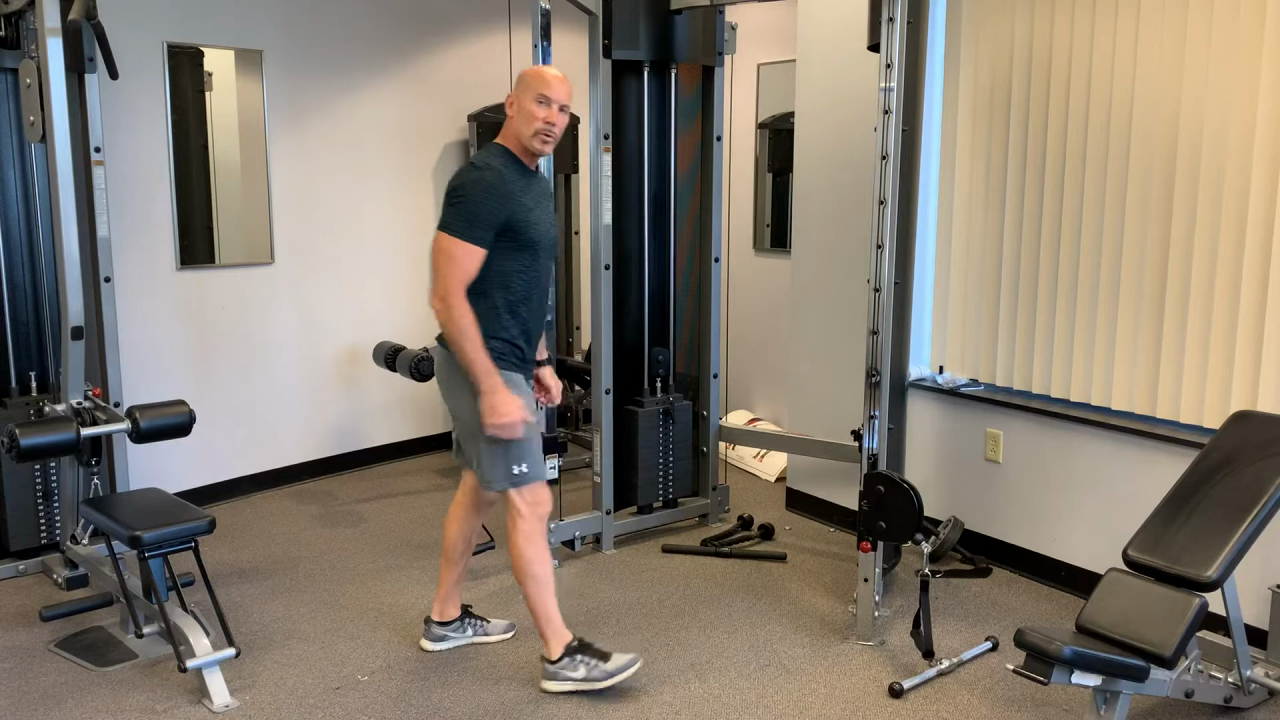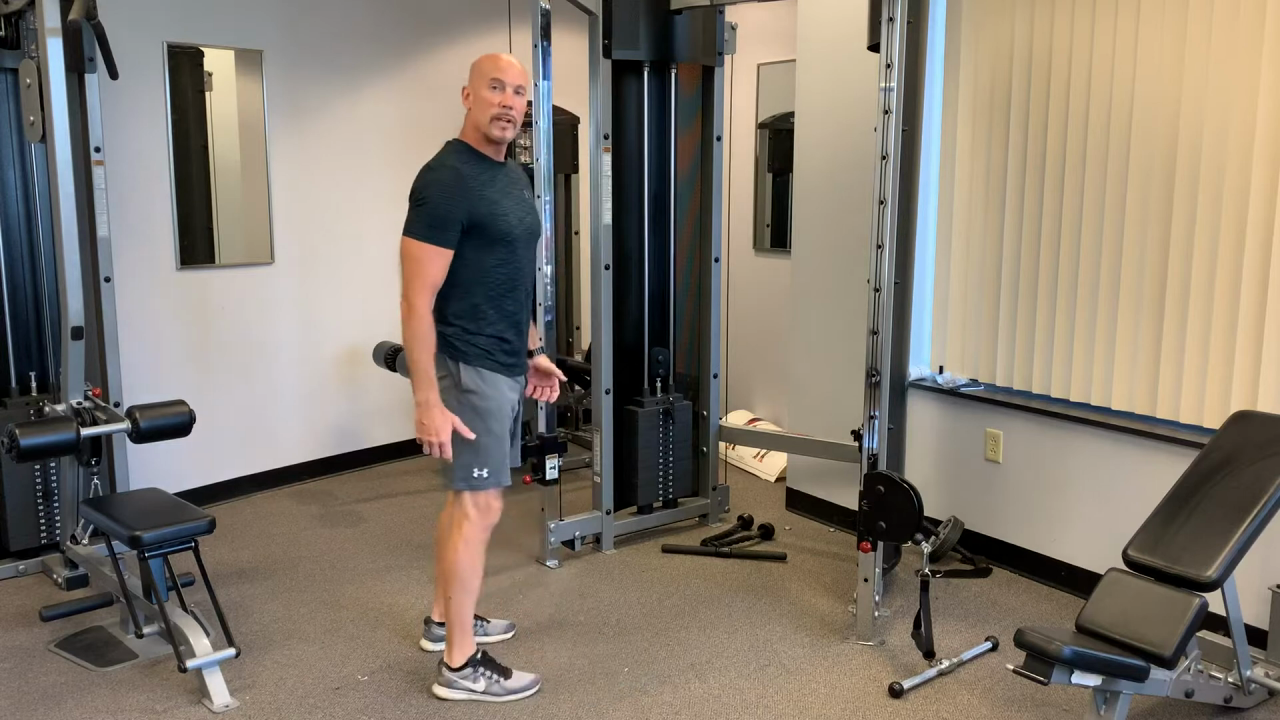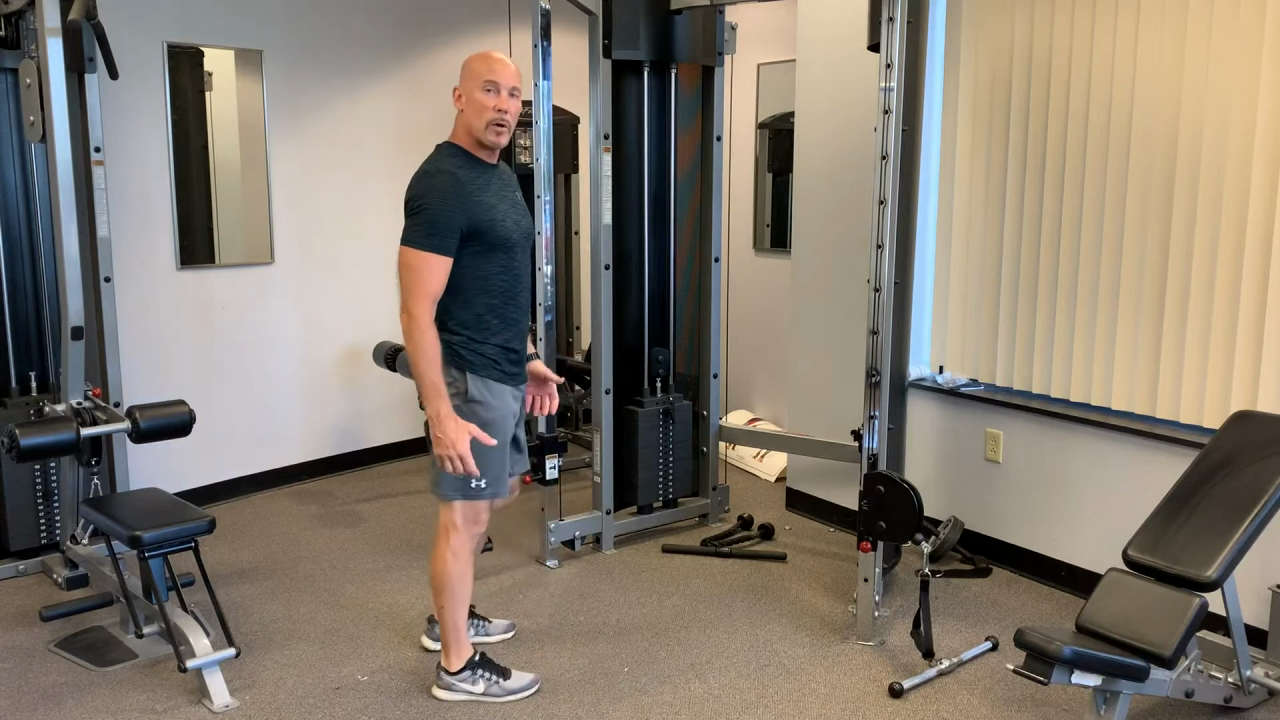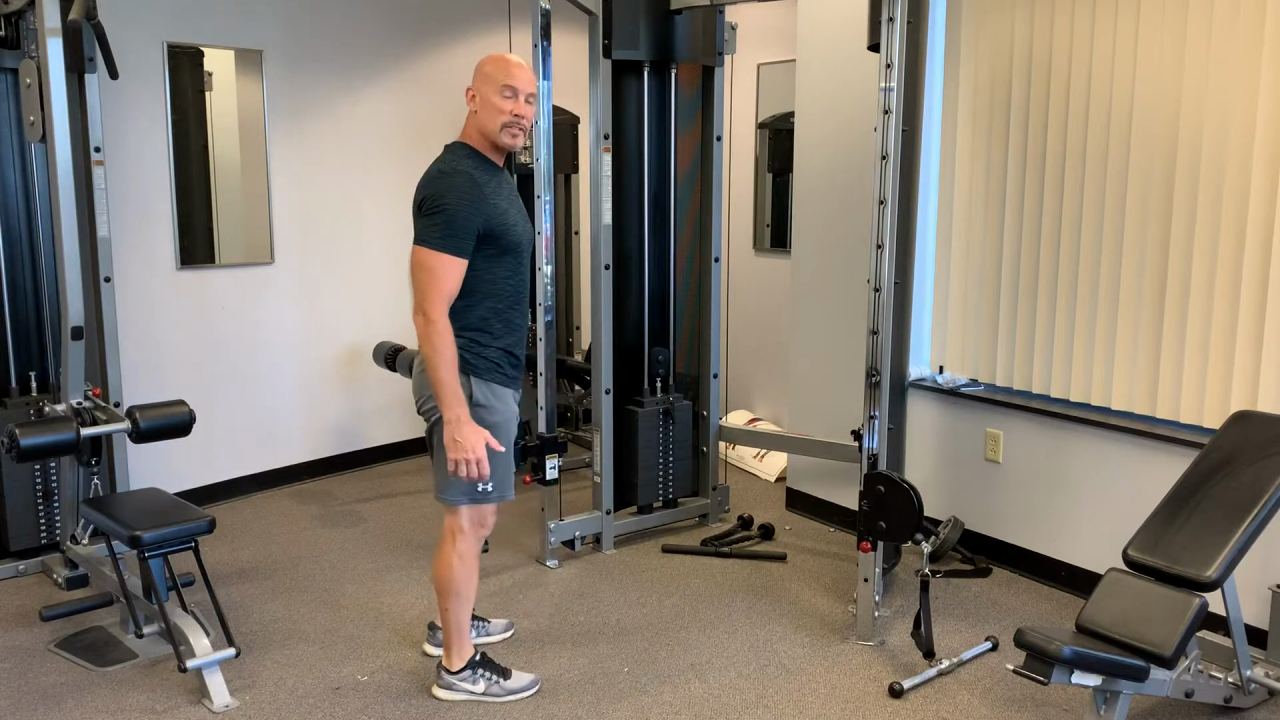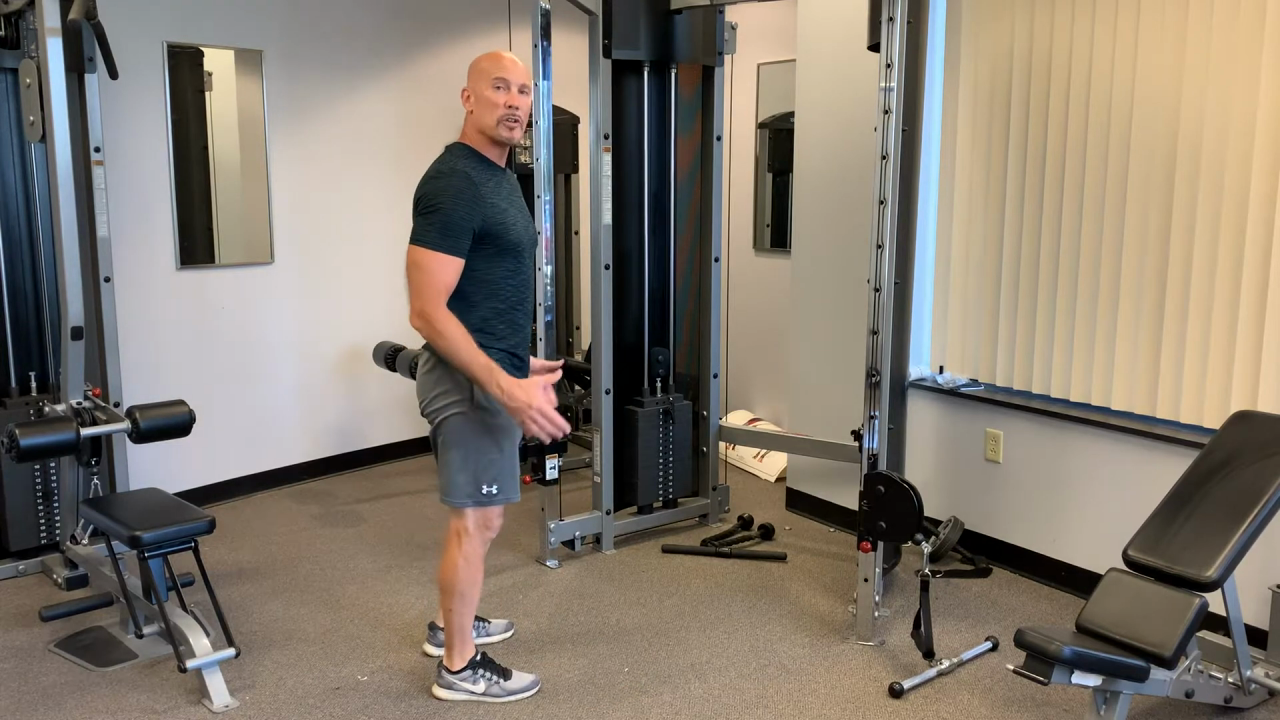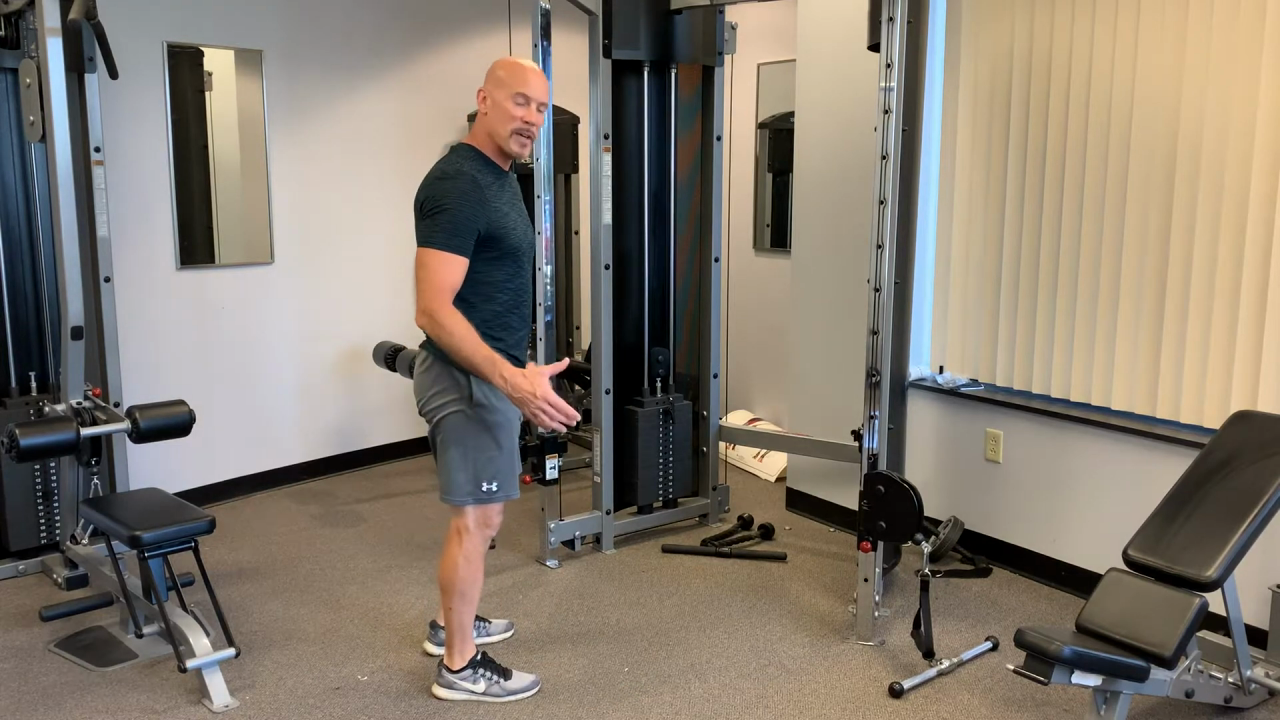
dt=0.4s
person 1, frame 1
left shoulder: (535, 183)
right shoulder: (483, 180)
right elbow: (449, 295)
left wrist: (540, 362)
right wrist: (492, 387)
left hip: (509, 363)
right hip: (484, 369)
left knee: (480, 487)
right knee: (530, 502)
left ankle: (445, 617)
right ankle: (561, 654)
person 1, frame 2
left shoulder: (513, 177)
right shoulder: (446, 180)
right elbow: (418, 301)
left wrist: (533, 351)
right wrist: (428, 401)
left hip: (501, 364)
right hip: (470, 369)
left knee: (467, 494)
right knee: (480, 508)
left ankle: (444, 618)
right ankle: (460, 663)
person 1, frame 3
left shoulder: (502, 177)
right shoulder: (441, 185)
right elbow: (418, 312)
left wrist: (529, 360)
right wrist: (442, 414)
left hip: (500, 373)
right hip: (469, 378)
left knee: (498, 494)
right knee: (465, 516)
left ankle: (449, 617)
right ankle: (458, 665)
person 1, frame 4
left shoulder: (495, 177)
right shoulder: (455, 185)
right elbow: (431, 314)
right wrist: (458, 418)
left hip: (493, 374)
right hip: (470, 381)
left knee: (482, 507)
right knee: (470, 517)
left ankle: (451, 623)
right ankle: (459, 666)
person 1, frame 5
left shoulder: (498, 176)
right shoulder: (454, 184)
right elbow: (428, 311)
left wrist: (523, 363)
right wrist: (507, 387)
left hip: (494, 373)
right hip: (472, 381)
left knee: (476, 512)
right knee: (477, 519)
left ankle: (451, 623)
right ankle: (460, 666)
person 1, frame 6
left shoulder: (498, 178)
right shoulder: (457, 185)
right elbow: (434, 310)
left wrist: (522, 365)
right wrist: (513, 379)
left hip: (488, 374)
right hip: (468, 378)
left knee: (474, 511)
right knee: (477, 518)
left ankle: (451, 622)
right ankle: (461, 665)
